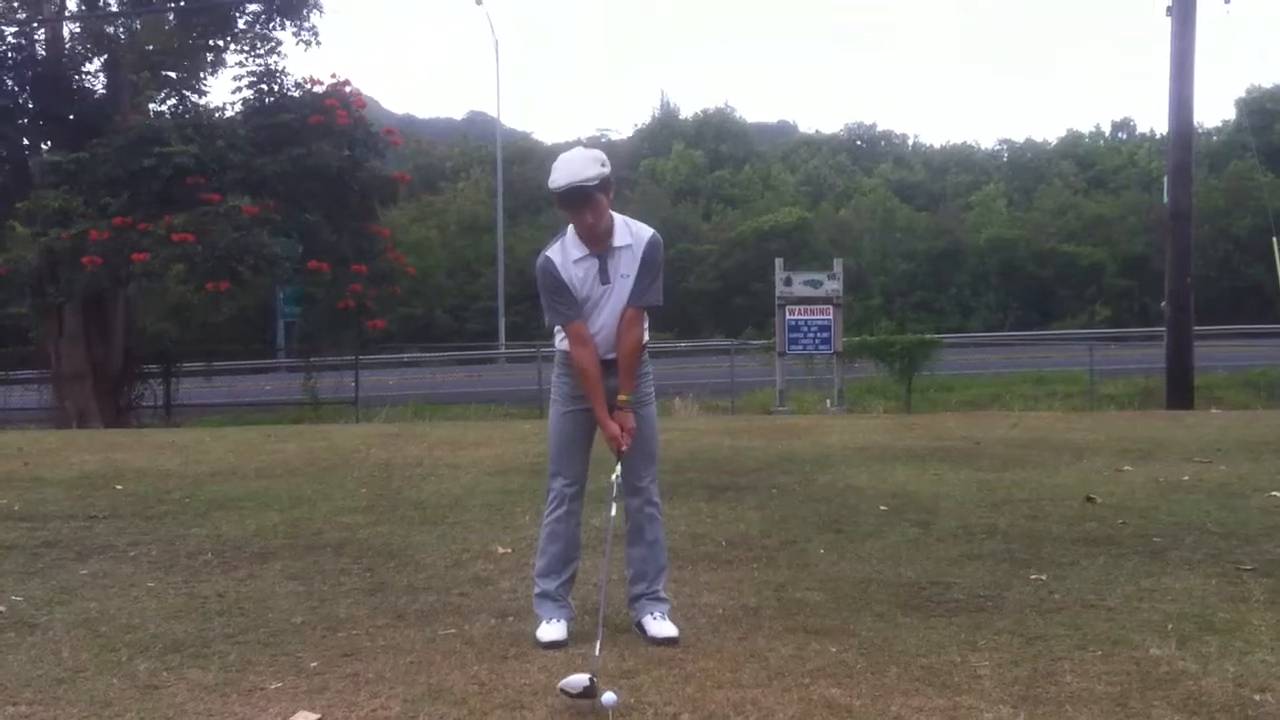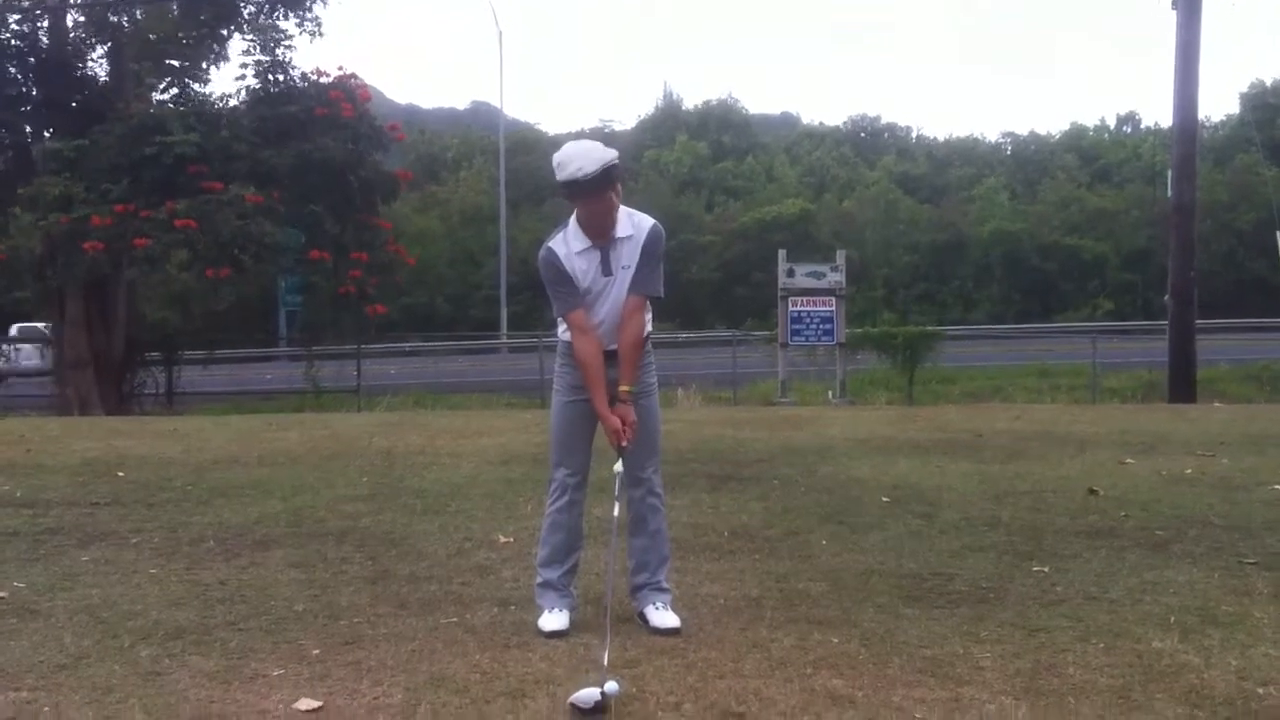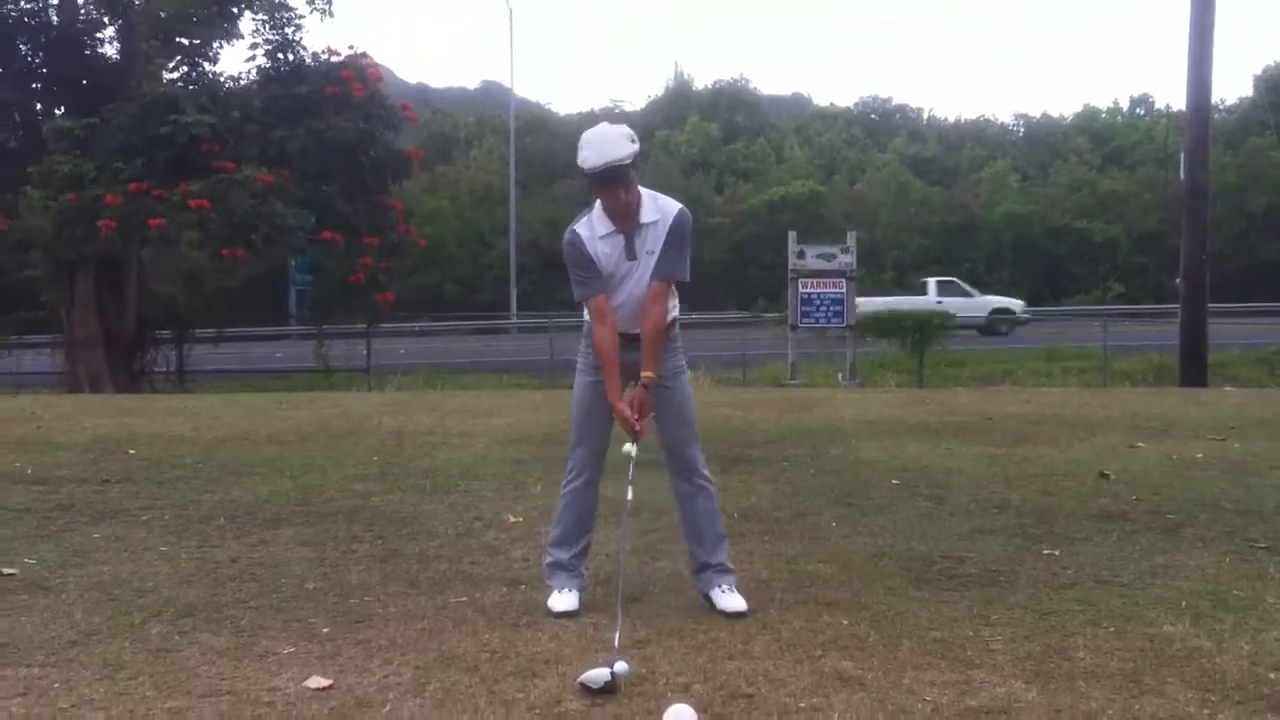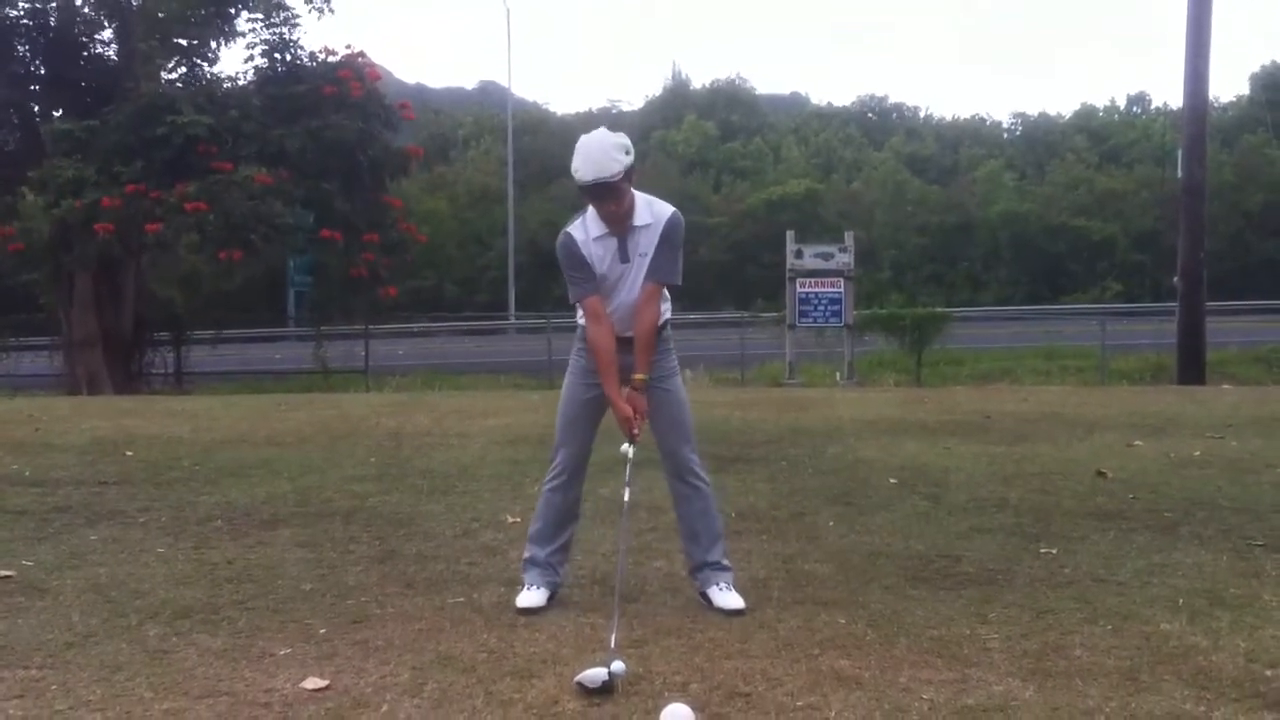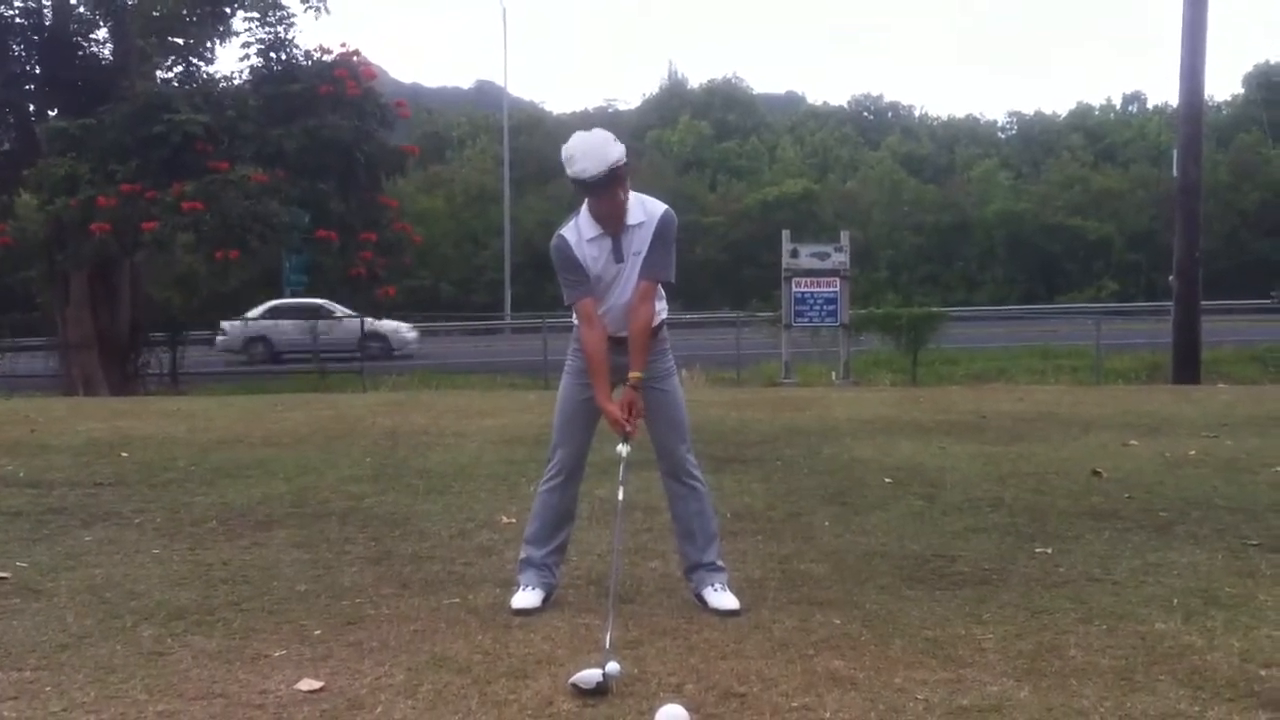
dt=1s
person 1, frame 1
left shoulder: (646, 243)
right shoulder: (552, 262)
left elbow: (631, 329)
right elbow: (581, 344)
left wrist: (625, 405)
right wrist: (603, 417)
left hip: (631, 371)
right hip: (574, 375)
left knee: (642, 490)
right knee: (564, 489)
left ankle: (649, 604)
right ankle: (552, 606)
person 1, frame 2
left shoulder: (647, 234)
right shoulder: (555, 254)
left elbow: (633, 318)
right elbow: (582, 334)
left wrist: (625, 397)
right wrist: (603, 409)
left hip: (634, 361)
right hip: (576, 365)
left knee: (645, 480)
right knee: (566, 480)
left ankle: (652, 593)
right ankle: (554, 595)
person 1, frame 3
left shoulder: (673, 217)
right shoulder: (579, 237)
left elbow: (656, 303)
right elbow: (601, 319)
left wrist: (647, 382)
right wrist: (615, 398)
left hip: (661, 344)
right hip: (602, 347)
left knee: (689, 461)
right knee: (584, 462)
left ankle: (715, 574)
right ankle: (564, 575)
person 1, frame 4
left shoulder: (666, 221)
right shoulder: (573, 239)
left elbow: (647, 306)
right elbow: (597, 320)
left wrist: (639, 384)
right wrist: (614, 396)
left hip: (653, 346)
right hip: (594, 350)
left knee: (684, 461)
right knee: (566, 462)
left ankle: (712, 574)
right ankle: (540, 573)
person 1, frame 5
left shoulder: (659, 219)
right shoulder: (566, 242)
left elbow: (642, 305)
right elbow: (590, 321)
left wrist: (634, 383)
right wrist: (603, 397)
left hip: (649, 345)
right hip: (591, 350)
left knee: (680, 461)
right knee: (563, 463)
left ankle: (707, 575)
right ankle: (536, 574)
